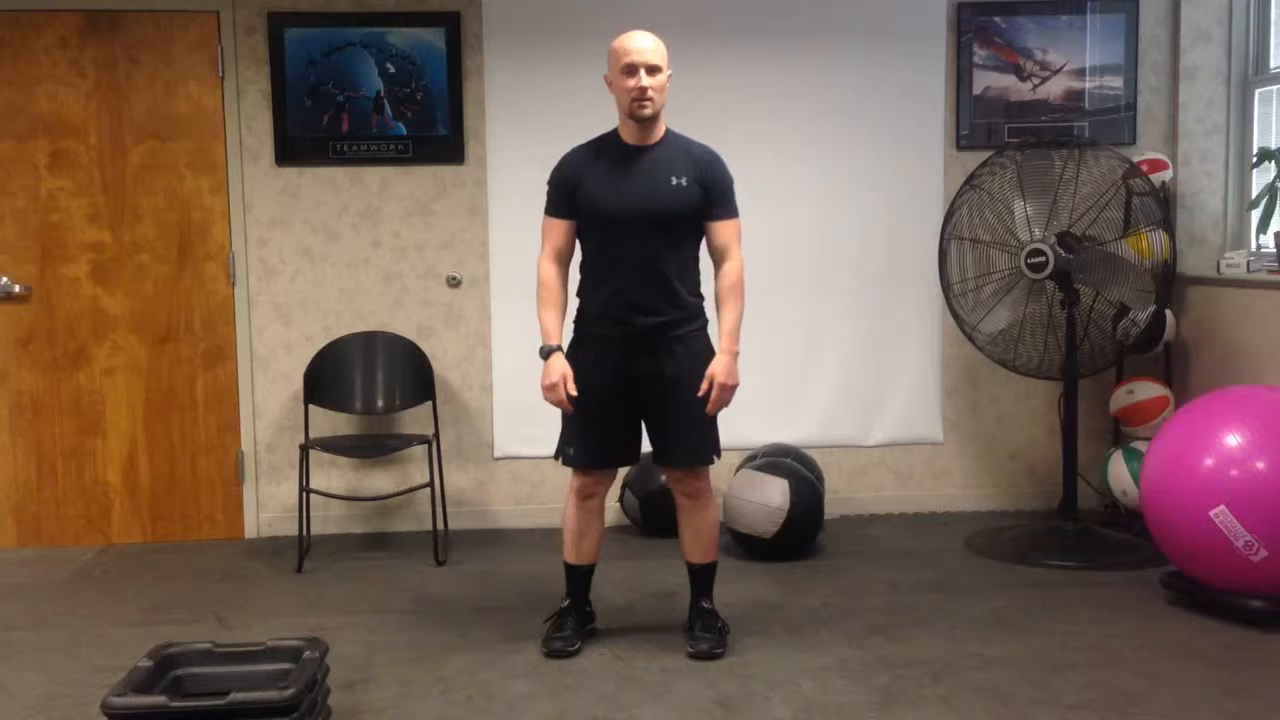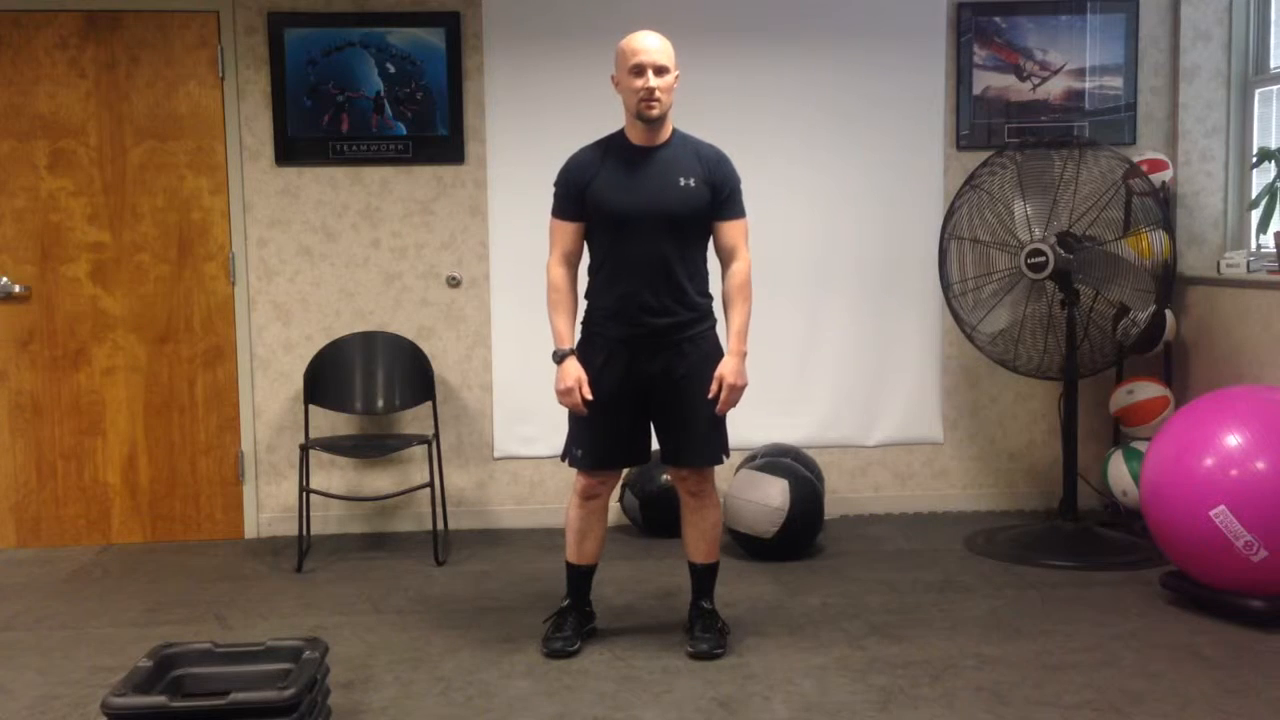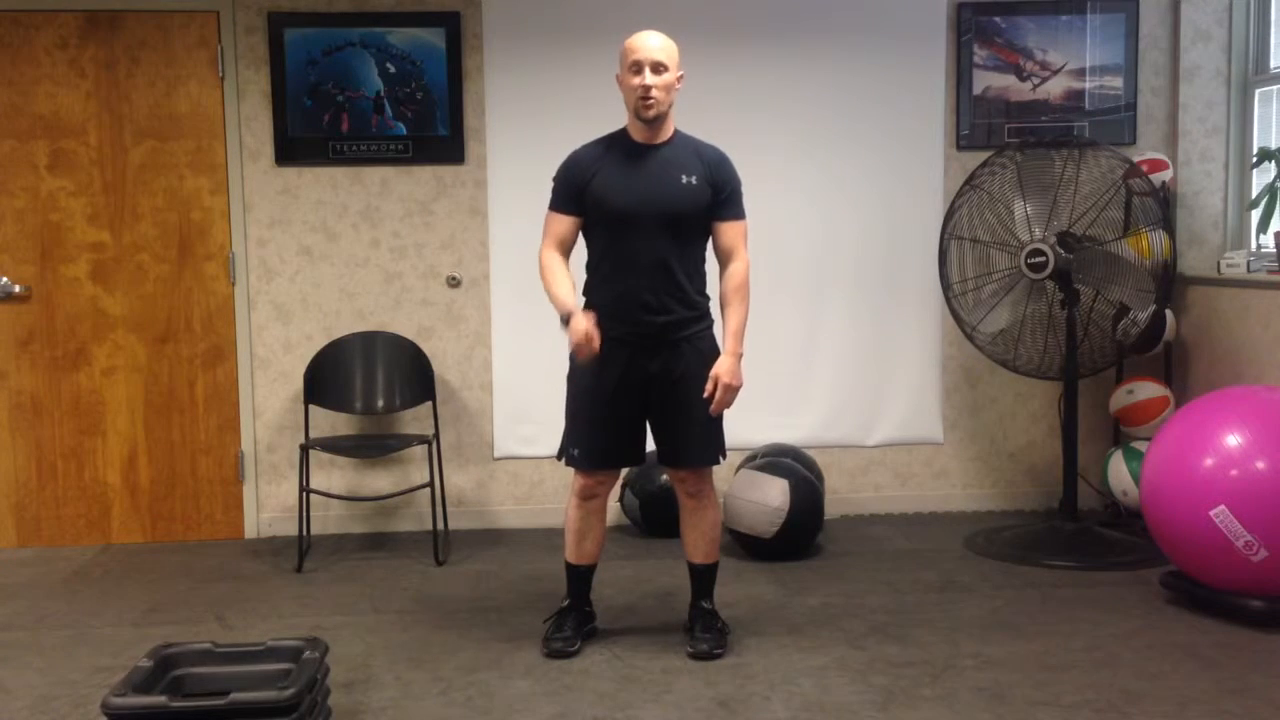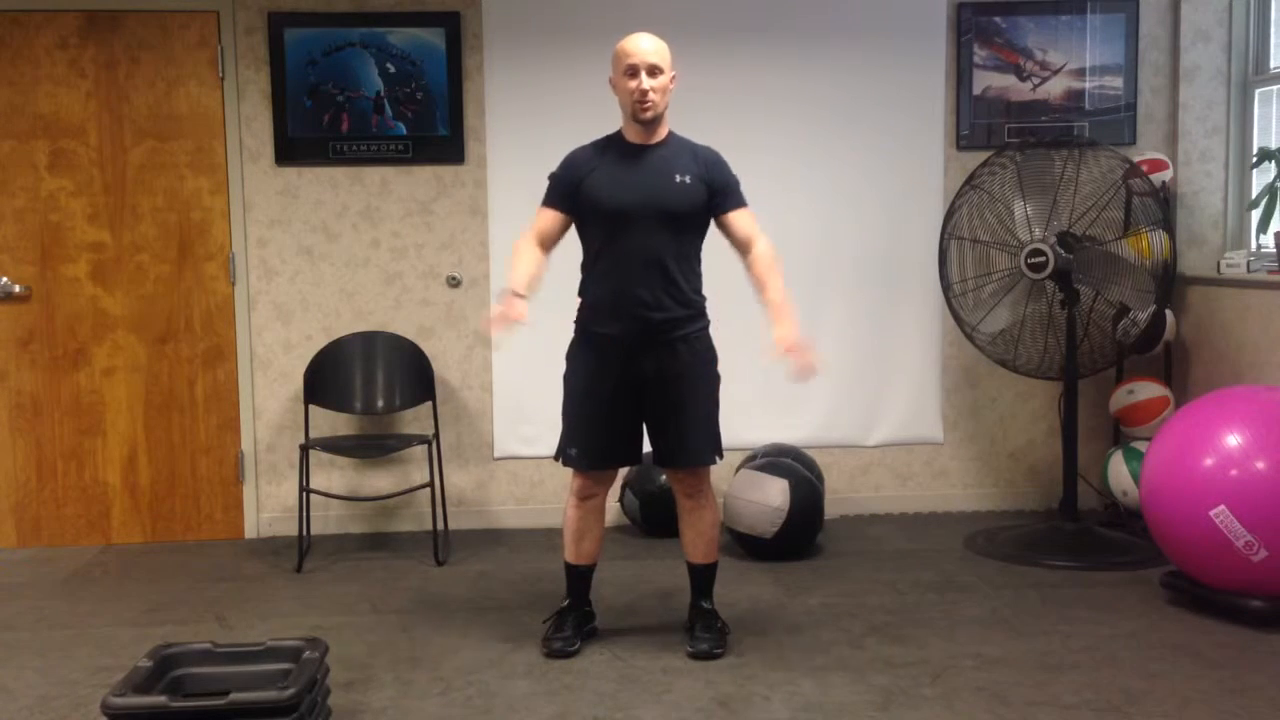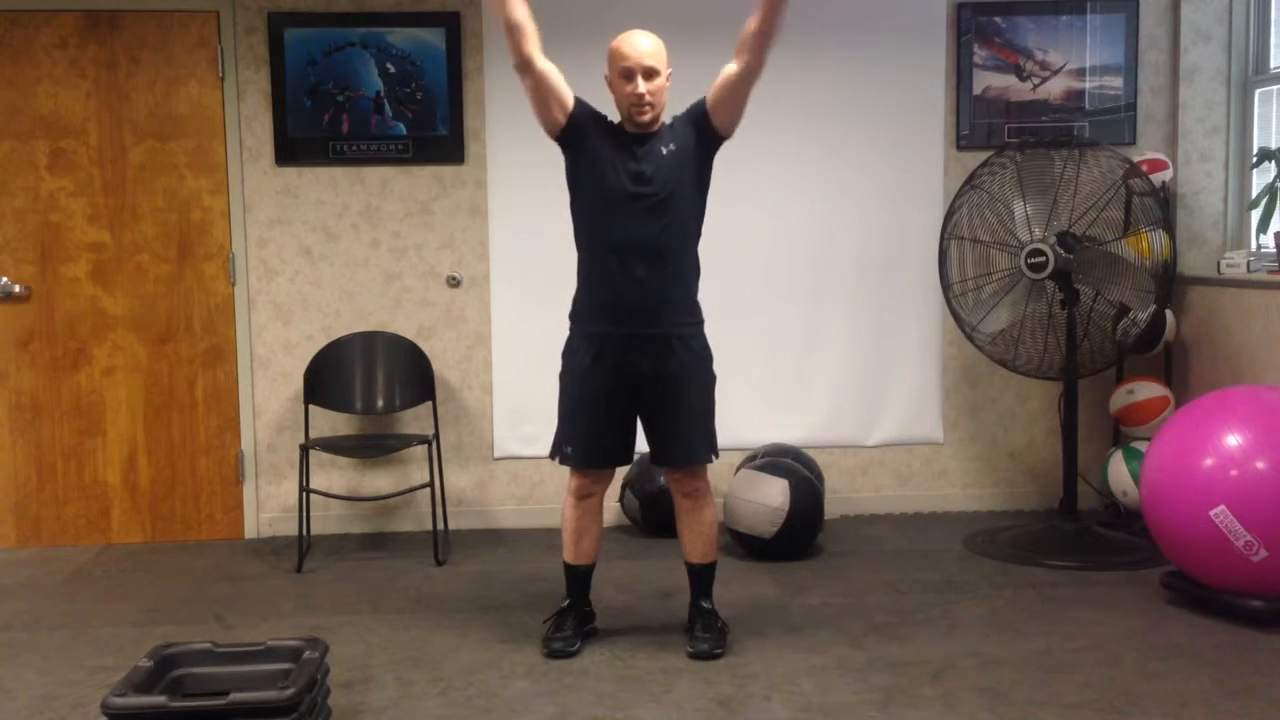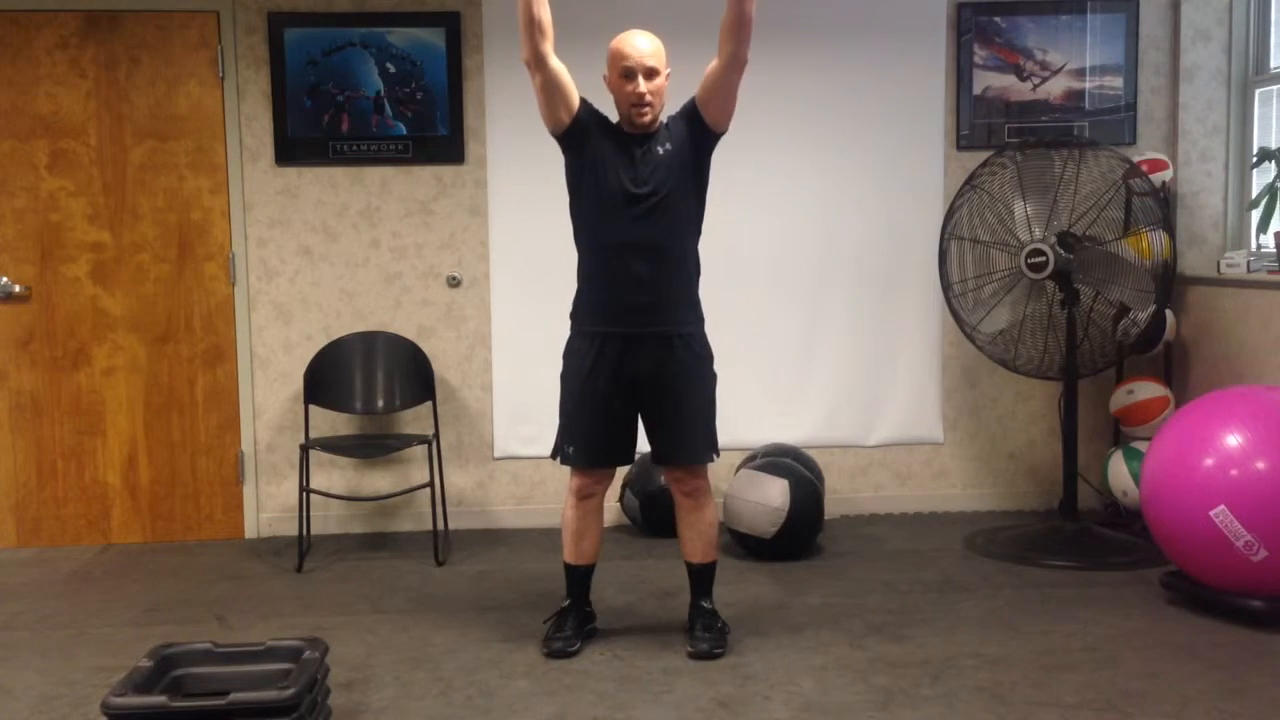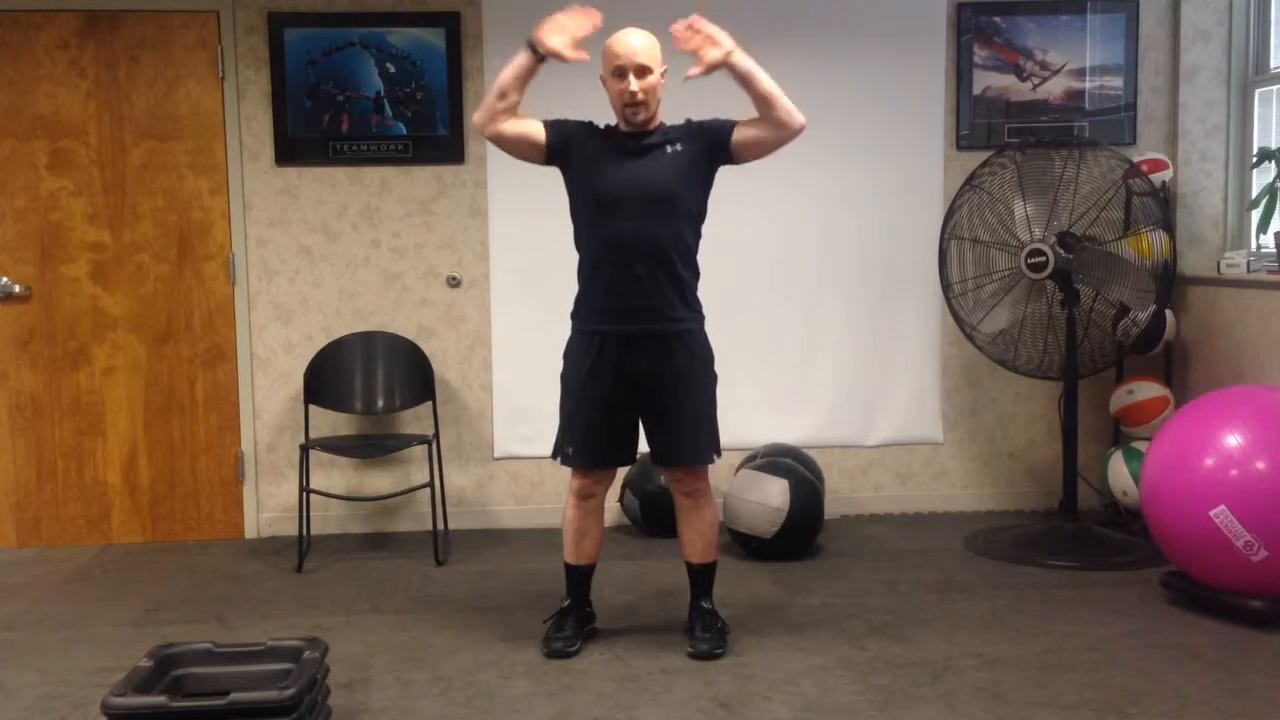
dt=0.7s
person 1, frame 1
left shoulder: (701, 164)
right shoulder: (578, 167)
left elbow: (728, 260)
right elbow: (553, 260)
left wrist: (727, 349)
right wrist: (552, 349)
left hip: (680, 348)
right hip: (599, 349)
left knee: (691, 480)
right knee: (588, 481)
left ankle: (703, 607)
right ankle: (576, 607)
person 1, frame 2
left shoulder: (709, 165)
right shoulder: (585, 168)
left elbow: (736, 261)
right elbow: (562, 264)
left wrist: (735, 351)
right wrist: (565, 353)
left hip: (690, 348)
right hip: (608, 350)
left knee: (696, 480)
right knee: (592, 482)
left ankle: (703, 608)
right ankle: (575, 608)
person 1, frame 3
left shoulder: (710, 165)
right shoulder: (585, 165)
left elbow: (734, 261)
right elbow: (552, 250)
left wrist: (731, 351)
right wrist: (570, 312)
left hip: (687, 348)
right hip: (606, 349)
left knee: (695, 480)
right knee: (590, 481)
left ankle: (703, 608)
right ankle: (576, 607)
person 1, frame 4
left shoulder: (703, 164)
right shoulder: (583, 165)
left elbow: (752, 244)
right elbow: (537, 239)
left wrist: (781, 316)
right wrist: (516, 292)
left hip: (682, 348)
right hip: (601, 348)
left knee: (693, 480)
right knee: (588, 481)
left ankle: (703, 609)
right ankle: (576, 608)
person 1, frame 5
left shoulder: (694, 137)
right shoulder: (582, 136)
left elbow: (746, 61)
right elbow: (527, 57)
left hip: (677, 343)
right hip: (596, 343)
left knee: (691, 480)
right knee: (586, 482)
left ankle: (702, 608)
right ankle: (575, 608)
person 1, frame 6
left shoulder: (692, 135)
right shoulder: (584, 136)
left elbow: (733, 56)
right elbow: (539, 57)
left hip: (678, 341)
right hip: (598, 342)
left knee: (691, 480)
right knee: (586, 481)
left ankle: (703, 608)
right ankle: (576, 608)
person 1, frame 7
left shoulder: (699, 142)
right shoulder: (576, 144)
left elbow: (787, 125)
right elbow: (491, 123)
left wrist: (734, 59)
left hip: (678, 341)
right hip: (597, 341)
left knee: (691, 480)
right knee: (587, 482)
left ankle: (703, 608)
right ankle: (576, 608)
